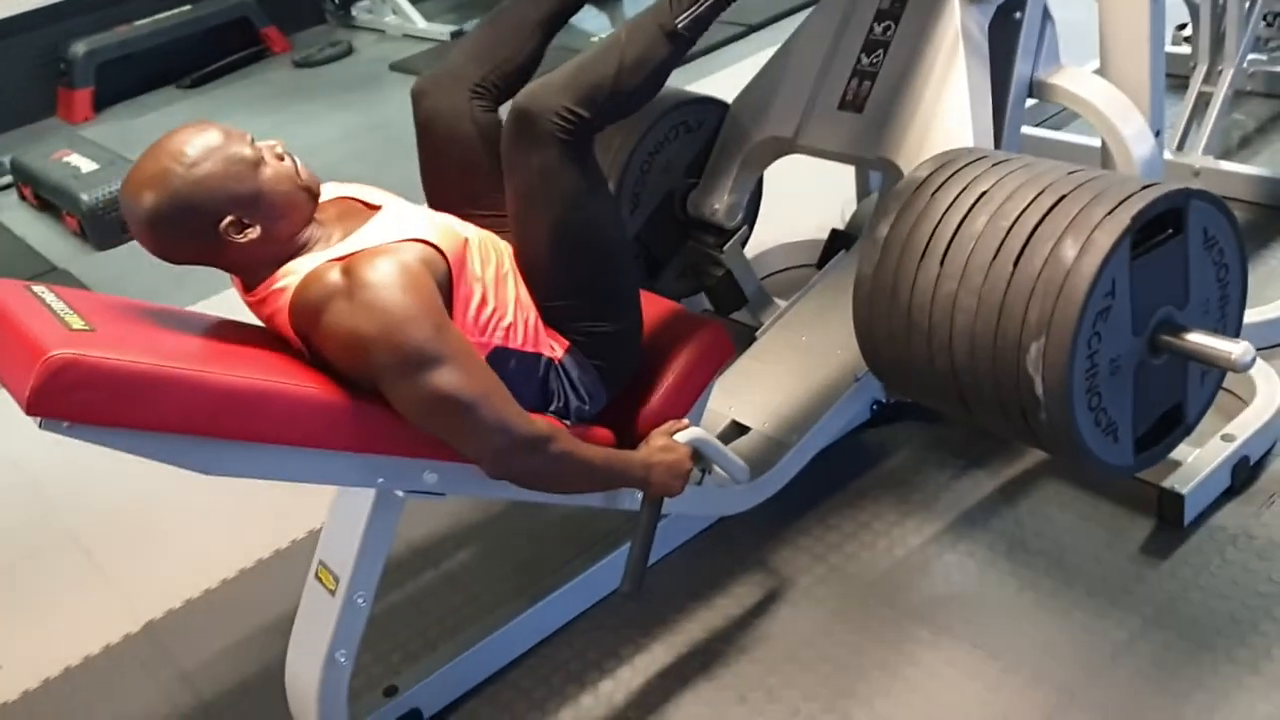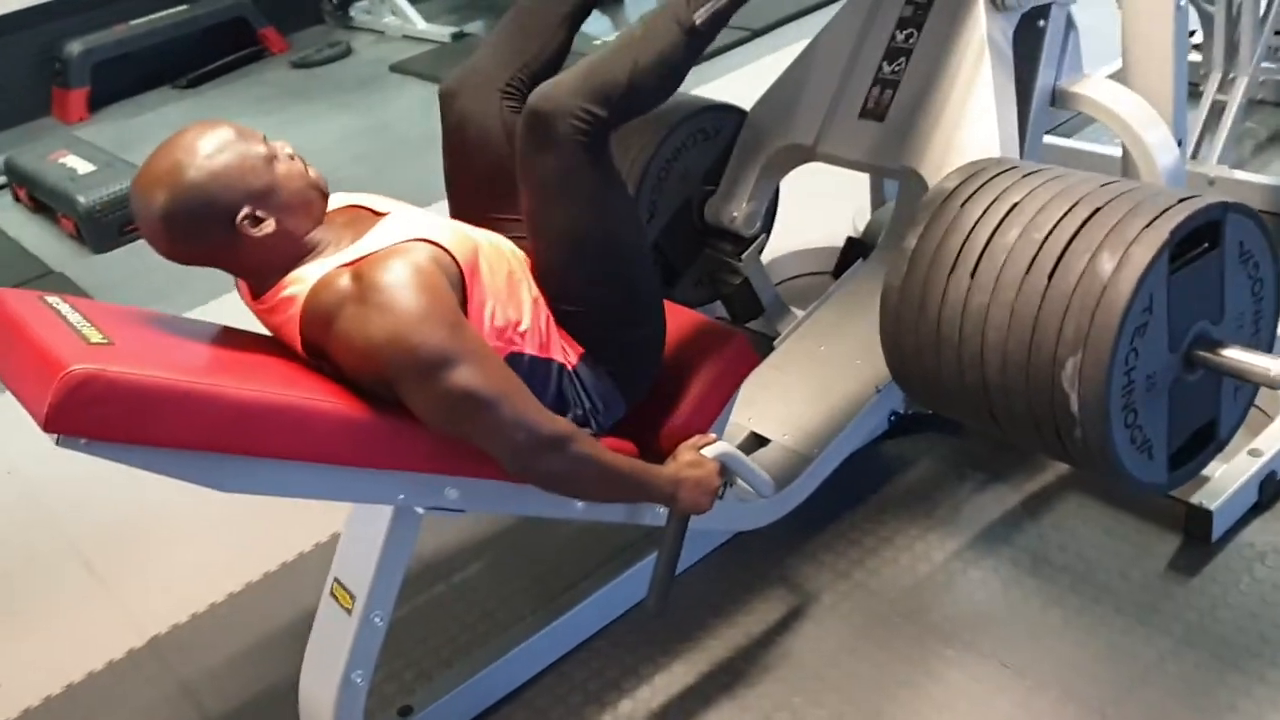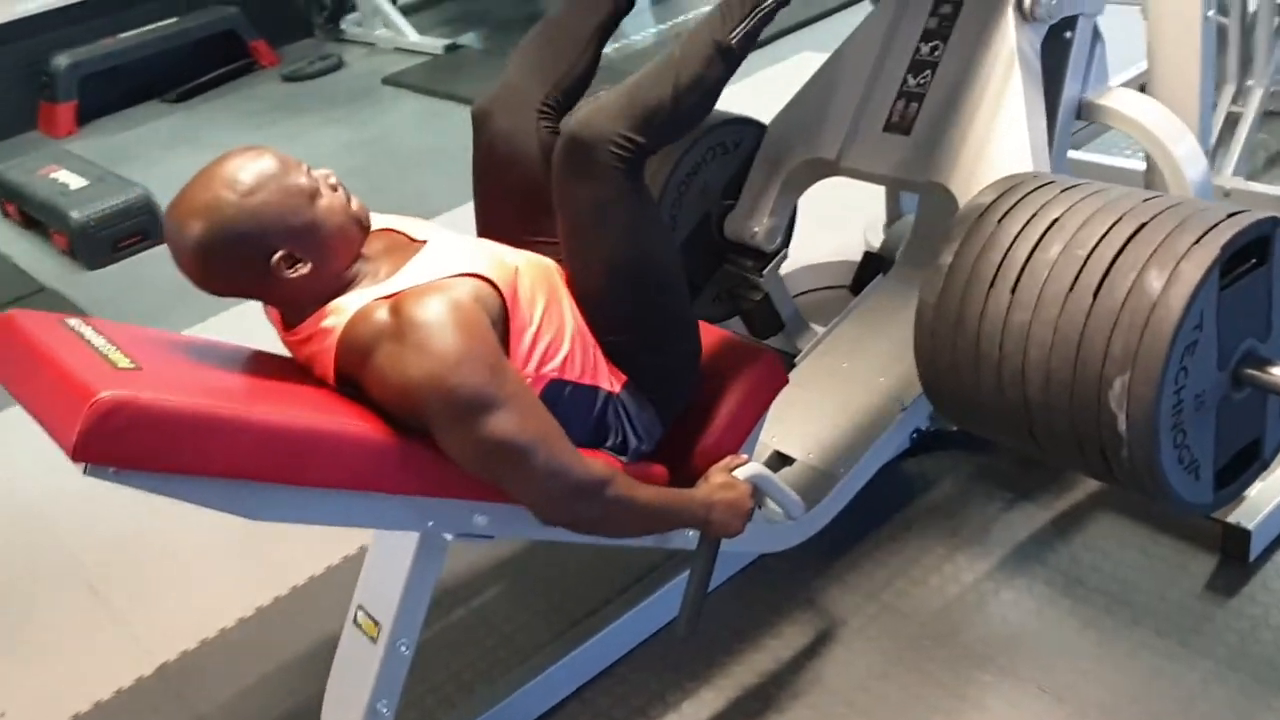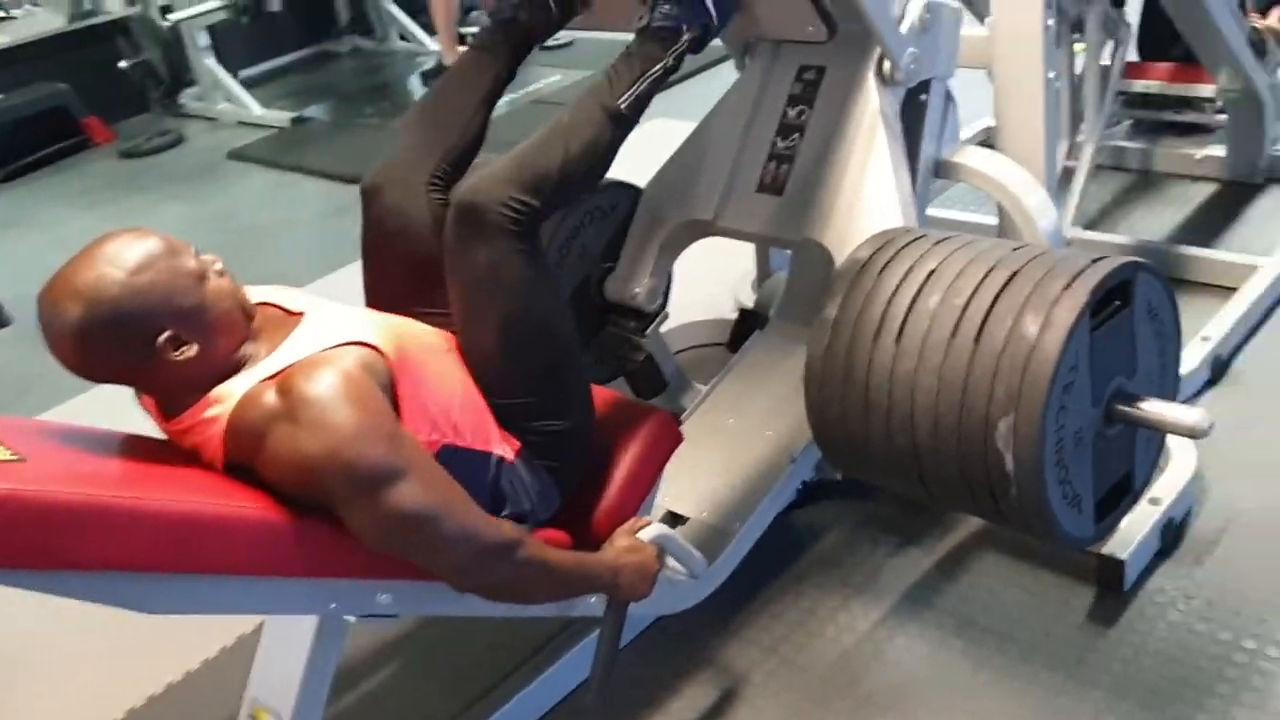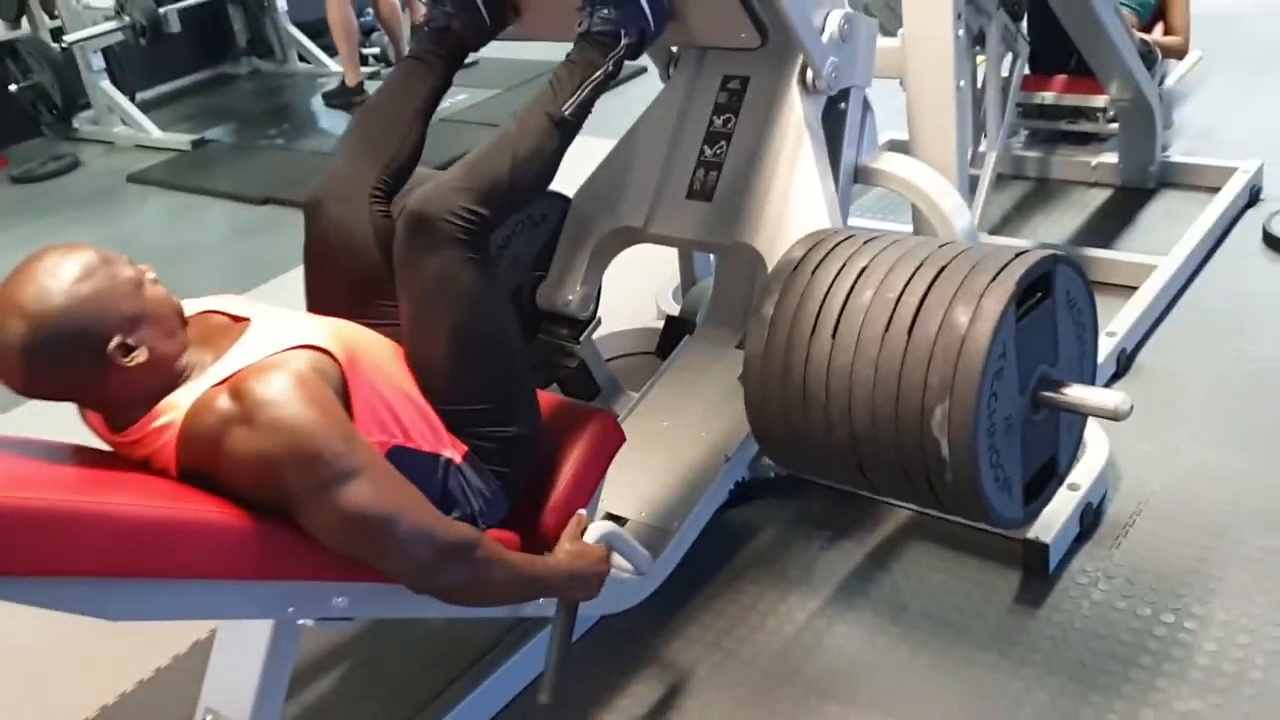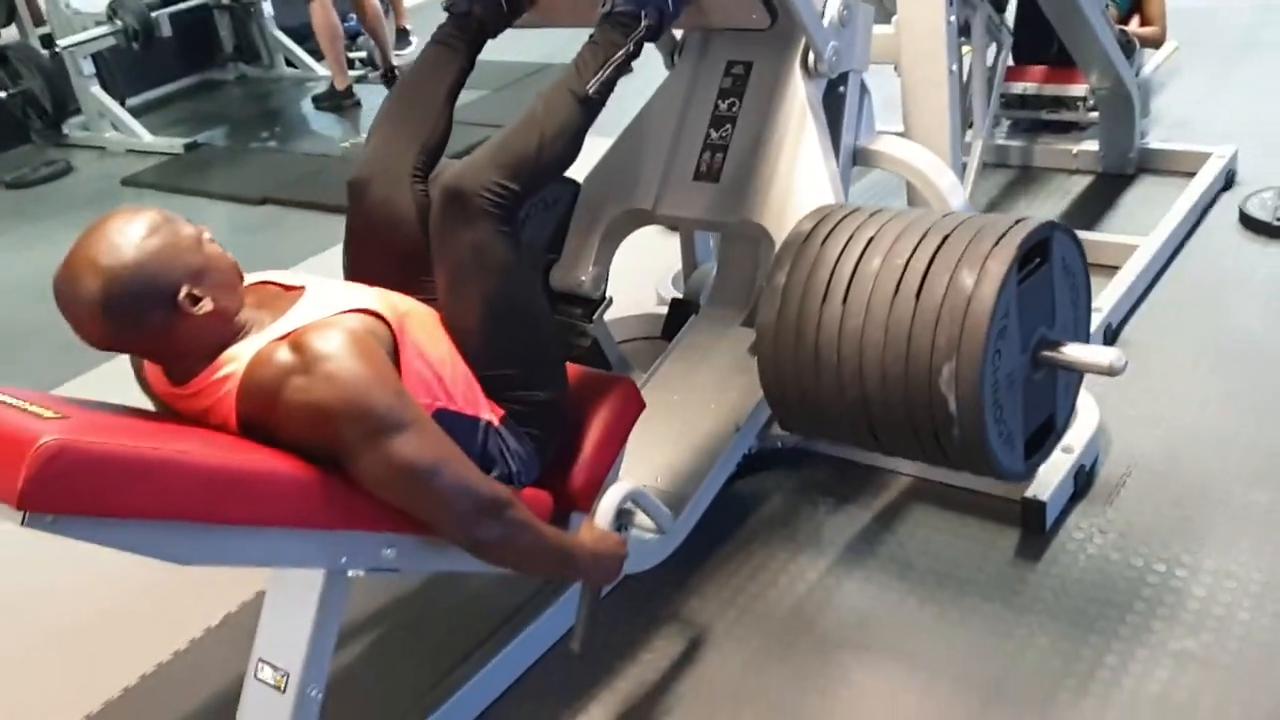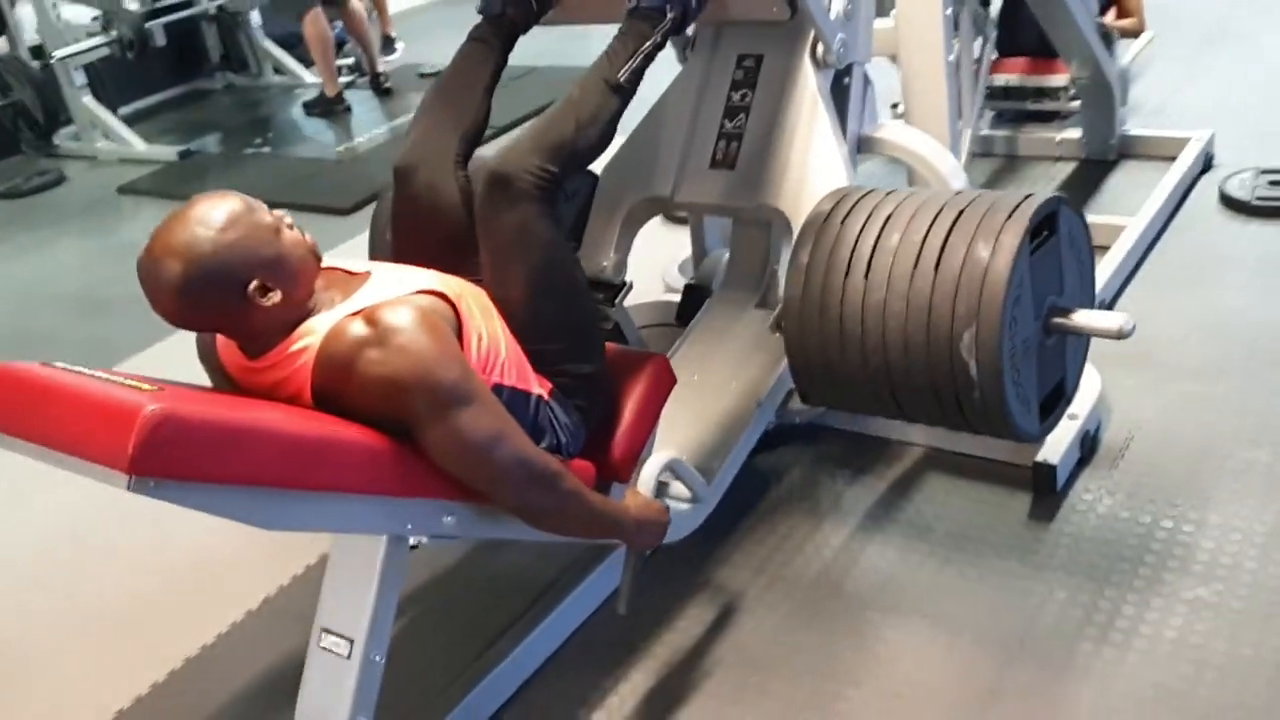
dt=0.4s
person 1, frame 1
left shoulder: (275, 249)
right shoulder: (371, 294)
right elbow: (511, 449)
right wrist: (642, 469)
right hip: (572, 360)
left knee: (449, 91)
right knee: (547, 113)
person 1, frame 2
left shoulder: (280, 265)
right shoulder: (384, 300)
right elbow: (533, 449)
right wrist: (668, 483)
right hip: (589, 370)
left knee: (476, 94)
right knee: (559, 114)
person 1, frame 3
left shoulder: (308, 292)
right shoulder: (423, 337)
right elbow: (567, 494)
right wrist: (702, 507)
right hip: (625, 394)
left knee: (512, 113)
right knee: (598, 136)
person 1, frame 4
left shoulder: (175, 379)
right shoulder: (314, 411)
right elbow: (478, 558)
right wrist: (610, 571)
right hip: (520, 461)
left knee: (400, 187)
right knee: (488, 205)
person 1, frame 5
left shoulder: (108, 389)
right shoulder: (264, 412)
right elbow: (436, 562)
right wrist: (560, 574)
right hip: (470, 464)
left knee: (343, 199)
right knee: (439, 215)
person 1, frame 6
left shoulder: (159, 359)
right shoulder: (317, 367)
right elbow: (474, 517)
right wrist: (581, 557)
left hip: (399, 406)
right hip: (503, 428)
left knee: (382, 181)
right knee: (471, 191)
person 1, frame 7
left shoulder: (221, 343)
right shoulder: (387, 343)
right elbow: (528, 489)
right wrist: (625, 521)
left hip: (445, 403)
right hip: (550, 403)
left knee: (425, 167)
right knee: (514, 177)
